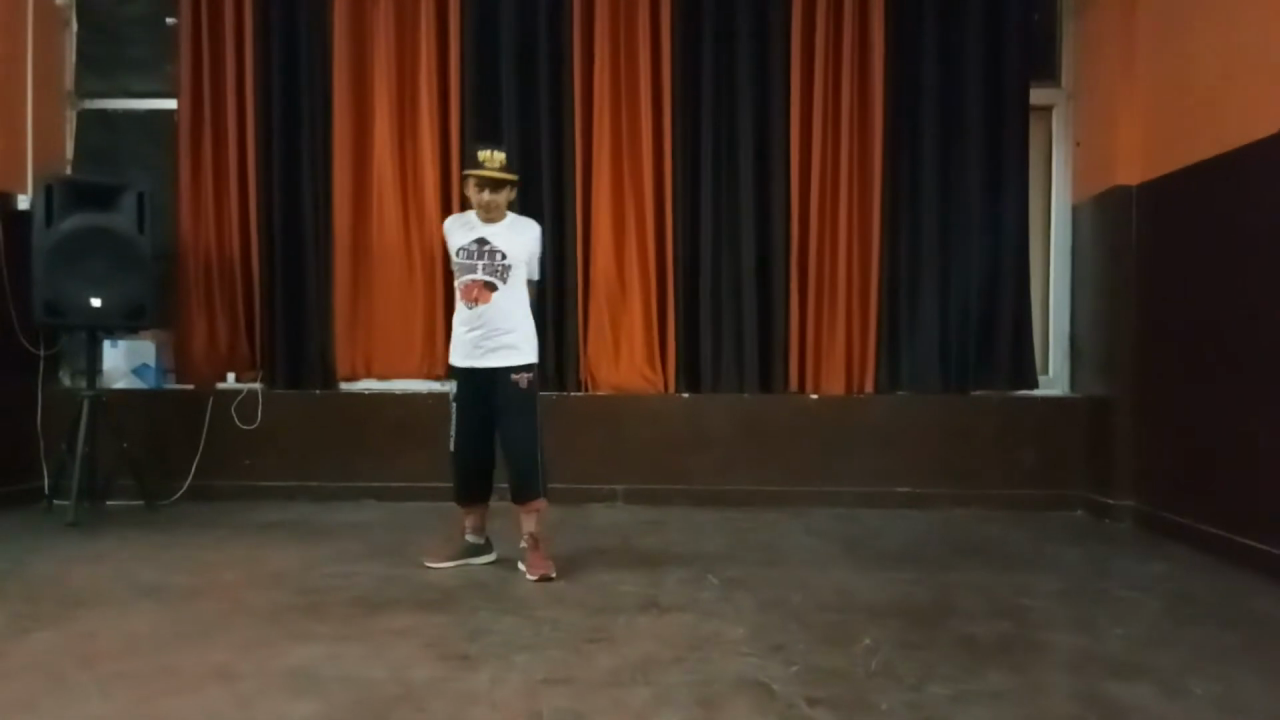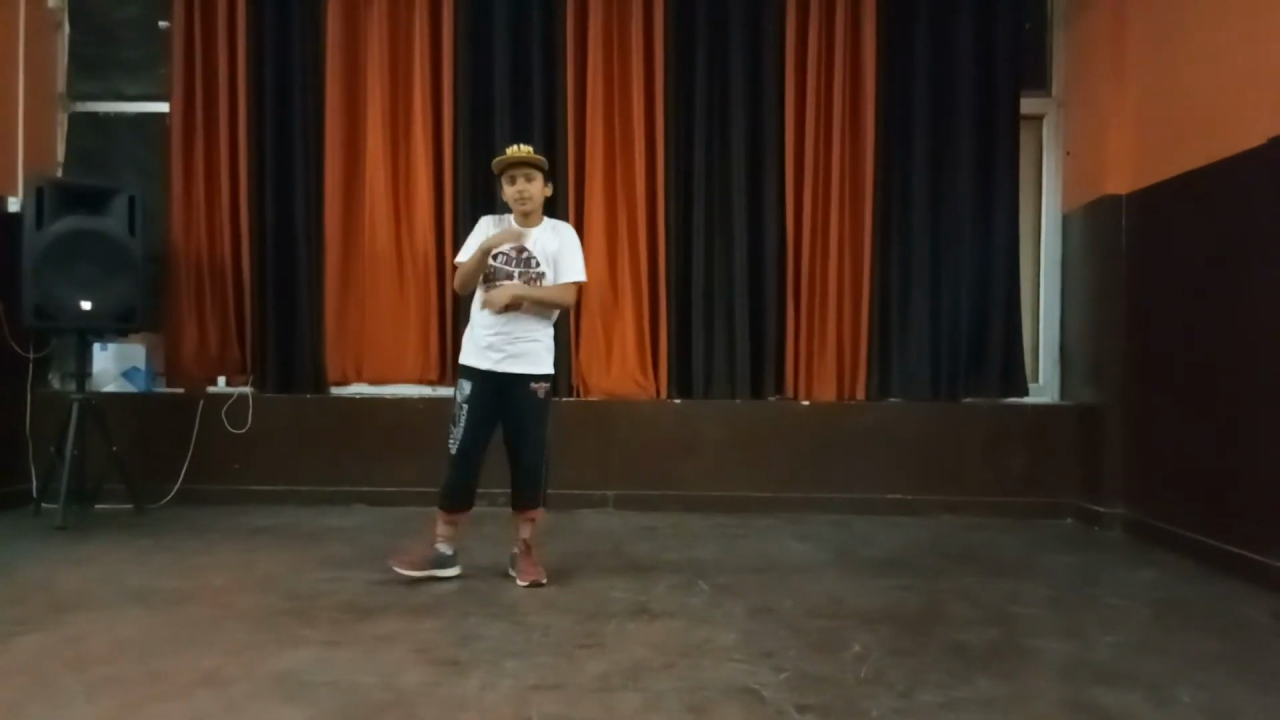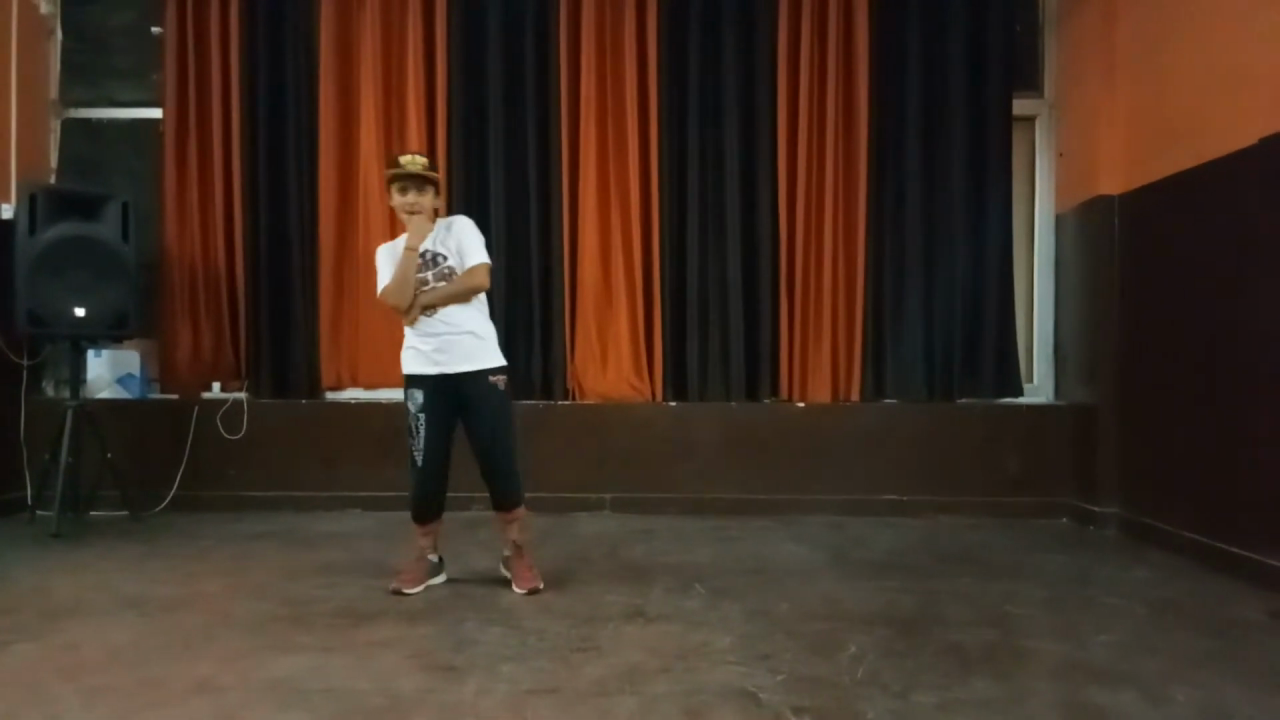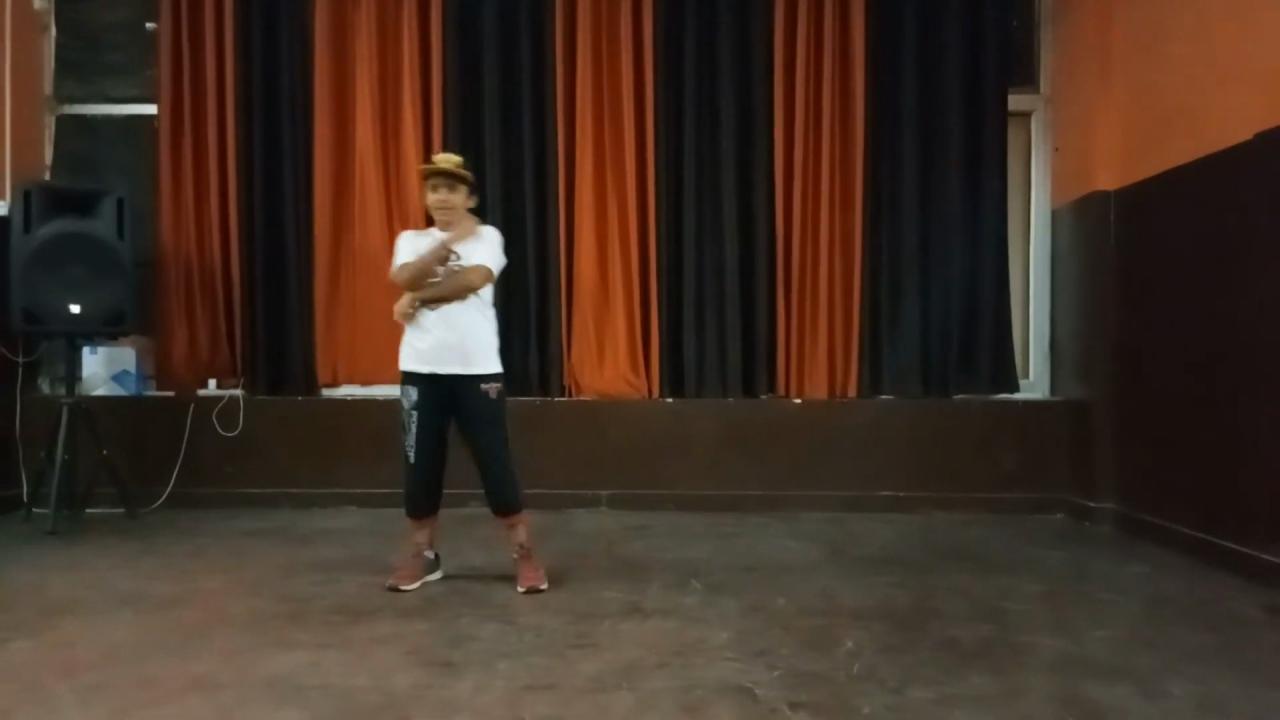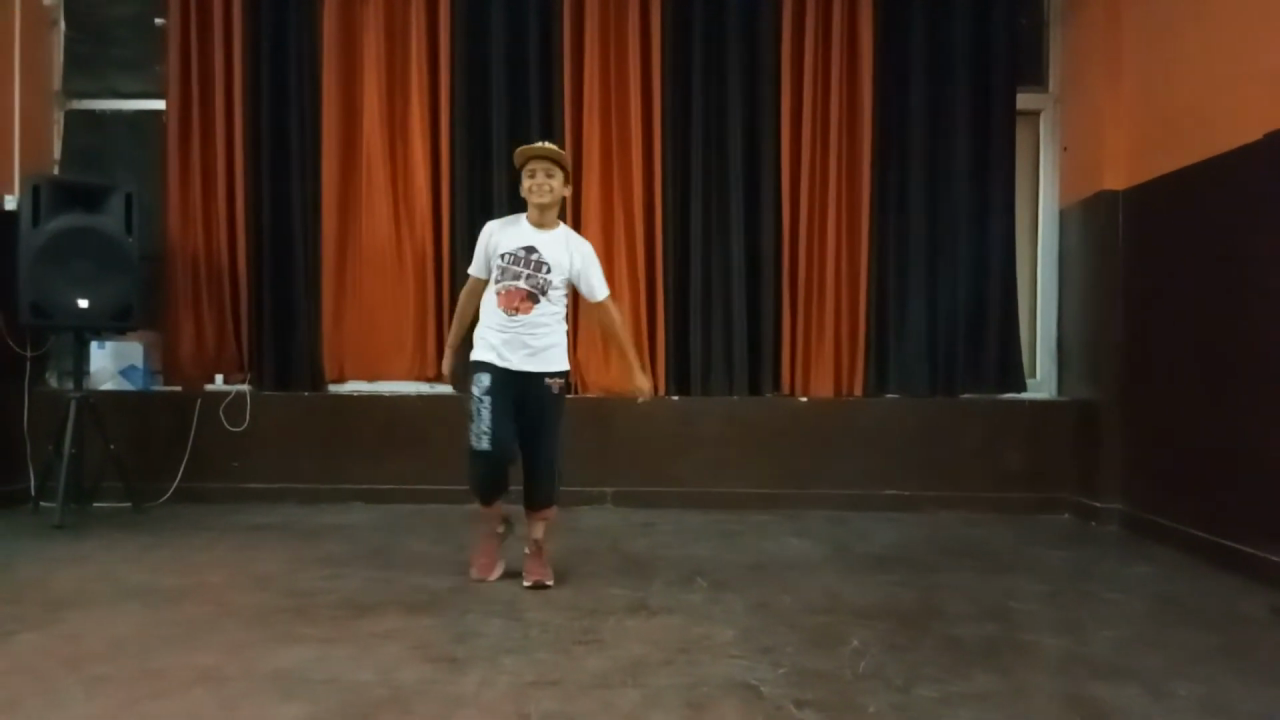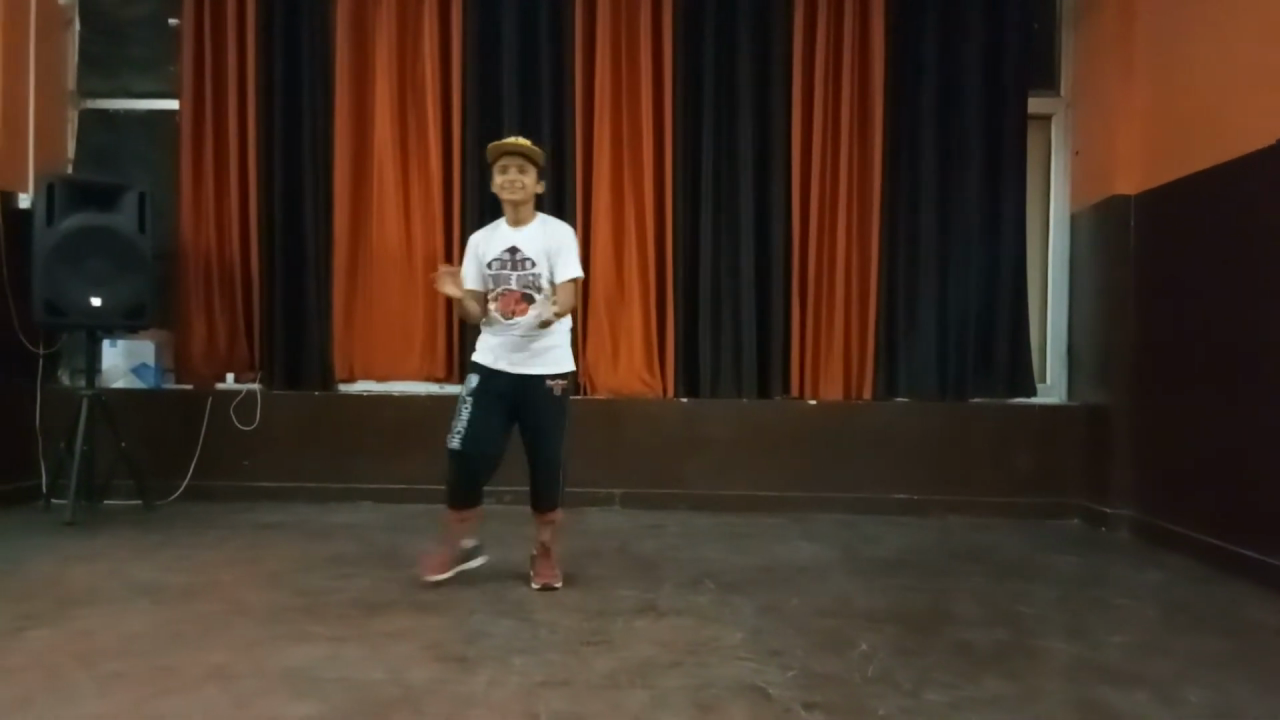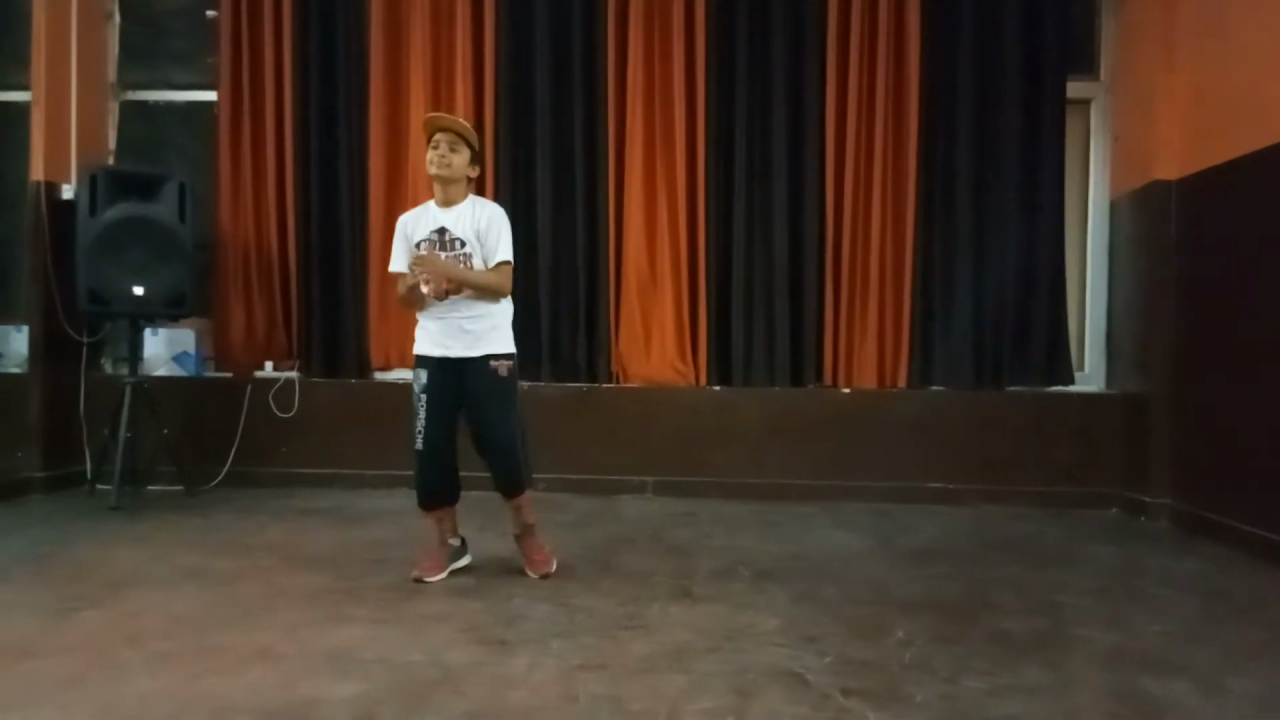
dt=0.7s
person 1, frame 1
left shoulder: (528, 231)
right shoulder: (454, 226)
left wrist: (515, 327)
left hip: (515, 360)
right hip: (465, 361)
left knee: (522, 451)
right knee: (466, 454)
left ankle: (531, 544)
right ankle: (474, 538)
person 1, frame 2
left shoulder: (562, 234)
right shoulder: (487, 226)
left elbow: (567, 296)
right elbow: (460, 284)
left wrist: (512, 293)
right wrist: (494, 243)
left hip: (531, 366)
right hip: (478, 362)
left knee: (529, 461)
right knee: (462, 457)
left ankle: (524, 551)
right ankle: (442, 548)
person 1, frame 3
left shoulder: (460, 227)
right shoulder: (389, 251)
left elbow: (479, 279)
right elbow: (397, 302)
left wrist: (423, 300)
right wrist: (413, 242)
left hip: (481, 363)
right hip: (425, 369)
left knee: (499, 460)
right knee: (426, 466)
left ankle: (516, 552)
right ankle: (427, 556)
person 1, frame 4
left shoulder: (487, 236)
right shoulder: (411, 239)
left elbow: (470, 281)
right elbow: (402, 278)
left wrist: (416, 298)
right wrist: (444, 242)
left hip: (477, 369)
right hip: (421, 368)
left knee: (495, 464)
right knee: (422, 463)
left ankle: (523, 553)
right ankle: (423, 553)
person 1, frame 5
left shoulder: (577, 248)
right shoulder: (495, 232)
left elbow: (605, 309)
right elbow: (473, 291)
left wrist: (635, 369)
right wrist: (450, 349)
left hip: (546, 368)
right hip: (491, 360)
left knee: (542, 462)
right knee: (489, 451)
left ankle: (536, 549)
right ankle: (493, 529)
person 1, frame 6
left shoulder: (558, 234)
right shoulder: (479, 241)
left elbow: (568, 298)
right elbow: (473, 311)
left wrist: (550, 312)
right wrist: (459, 296)
left hip: (547, 368)
right hip: (490, 364)
left knee: (546, 464)
right knee: (467, 453)
left ankle: (544, 552)
right ankle: (461, 543)
person 1, frame 7
left shoulder: (490, 214)
right shoulder: (409, 222)
left elbow: (502, 284)
right elbow: (403, 297)
left wrist: (451, 271)
right wrist: (415, 283)
left hip: (489, 351)
right hip: (433, 353)
left knee: (501, 444)
right knee: (431, 450)
left ankle: (526, 530)
right ankle: (447, 542)
